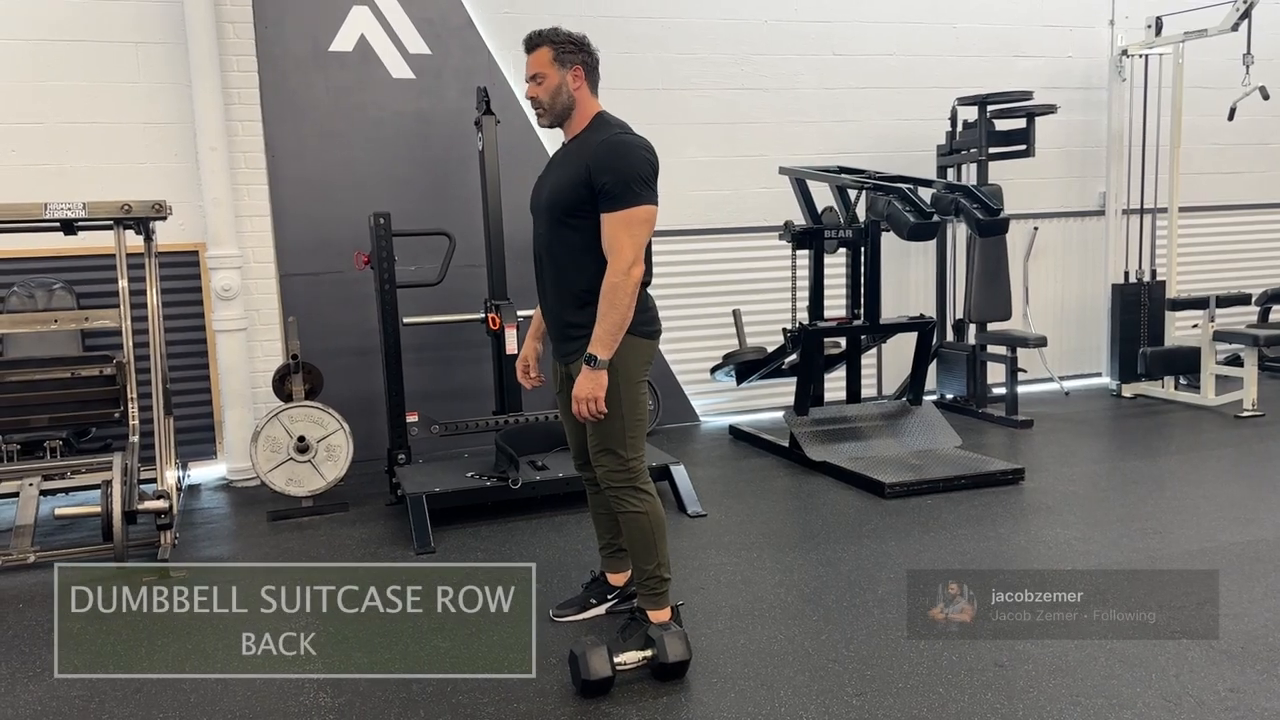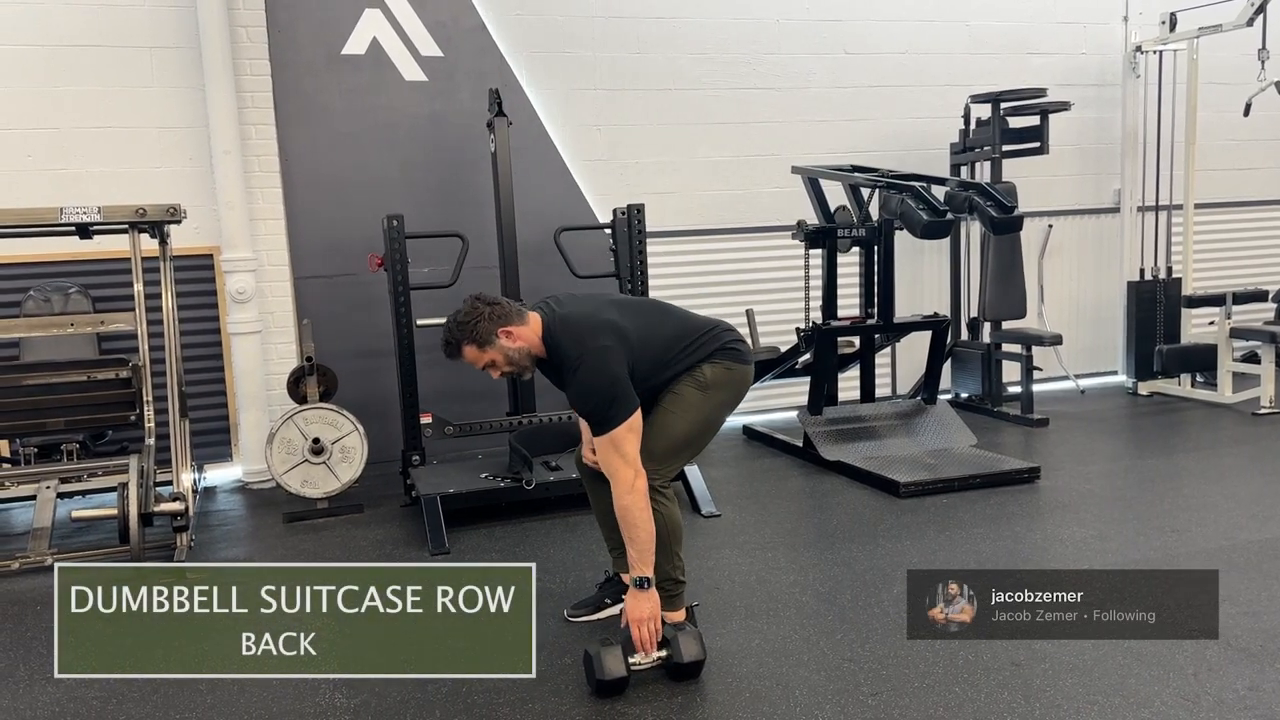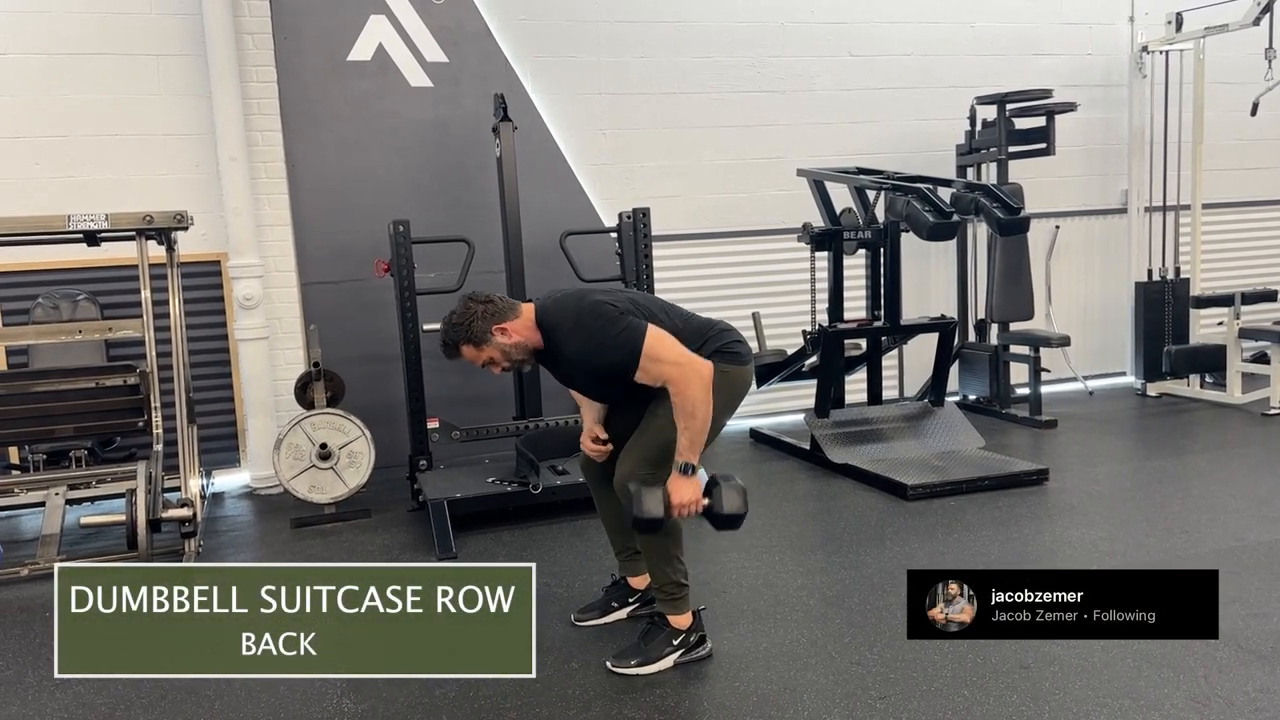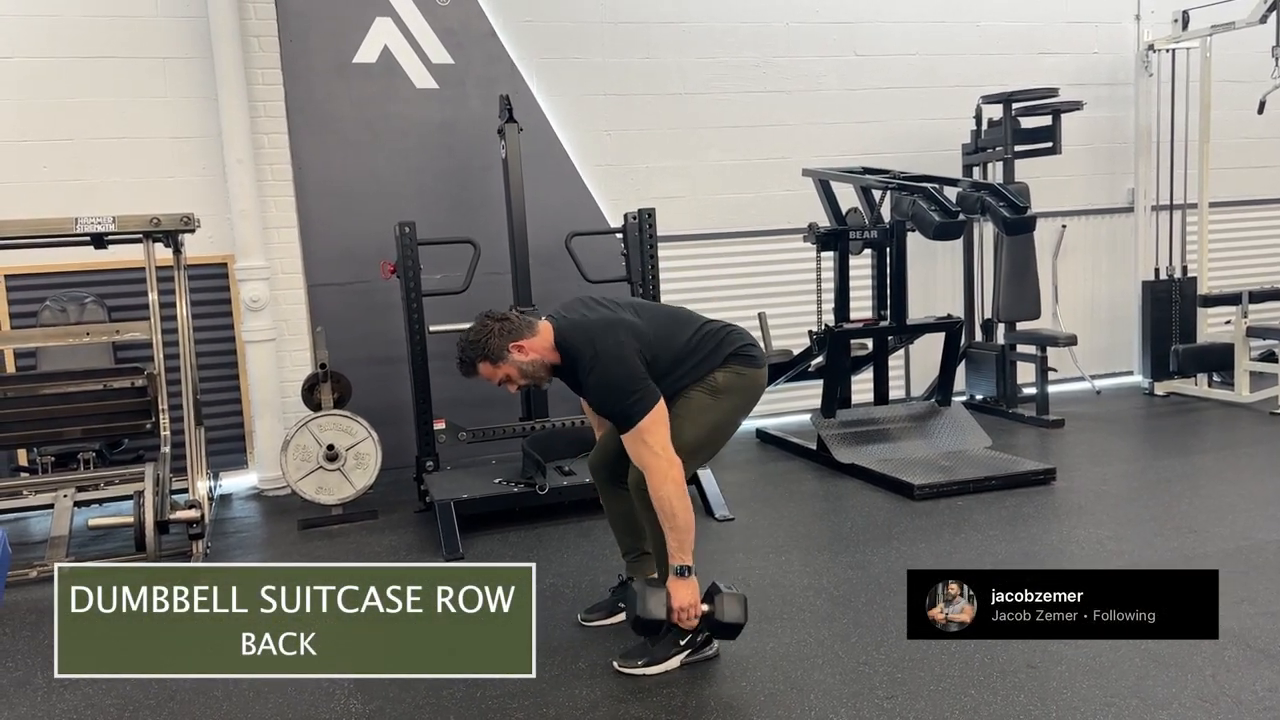
dt=1s
person 1, frame 1
left shoulder: (619, 151)
right shoulder: (567, 155)
left elbow: (626, 267)
left wrist: (597, 363)
right wrist: (536, 336)
left hip: (611, 345)
right hip: (573, 343)
left knee: (622, 475)
right knee: (591, 469)
left ankle: (658, 612)
right ankle: (617, 580)
person 1, frame 2
left shoulder: (591, 358)
right shoulder: (542, 320)
left elbow: (629, 480)
left wrist: (642, 586)
right wrist: (591, 428)
left hip: (719, 365)
right hip: (675, 364)
left knee: (648, 475)
right knee: (592, 462)
left ankle: (673, 615)
right ankle: (626, 576)
person 1, frame 3
left shoulder: (583, 328)
right shoulder: (544, 334)
left elbow: (694, 371)
right elbow: (585, 375)
left wrist: (685, 470)
right wrist: (593, 425)
left hip: (719, 366)
left knee: (638, 479)
right knee: (598, 465)
left ankle: (682, 627)
right ankle: (638, 587)
person 1, frame 4
left shoulder: (603, 361)
right shoulder: (557, 331)
left elbow: (663, 471)
left wrist: (682, 573)
left hip: (733, 369)
right hip: (684, 371)
left knee: (647, 476)
right knee: (606, 466)
left ankle: (690, 631)
right ankle: (644, 583)
